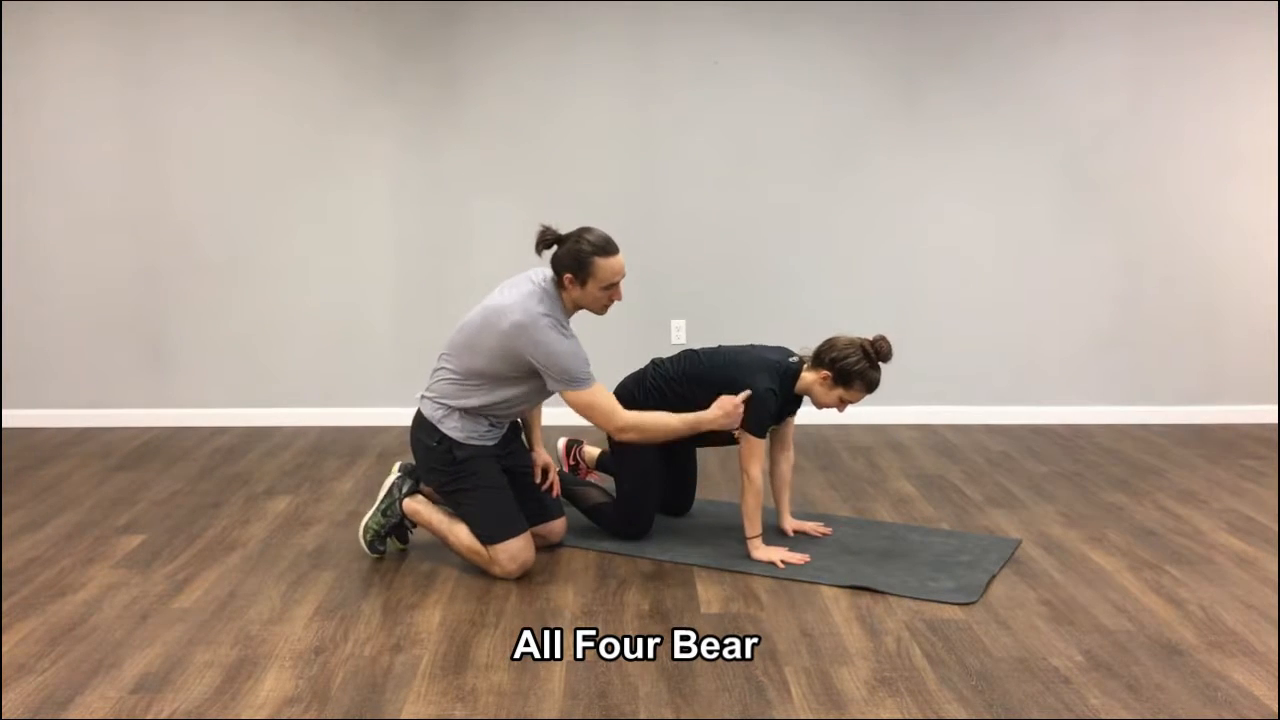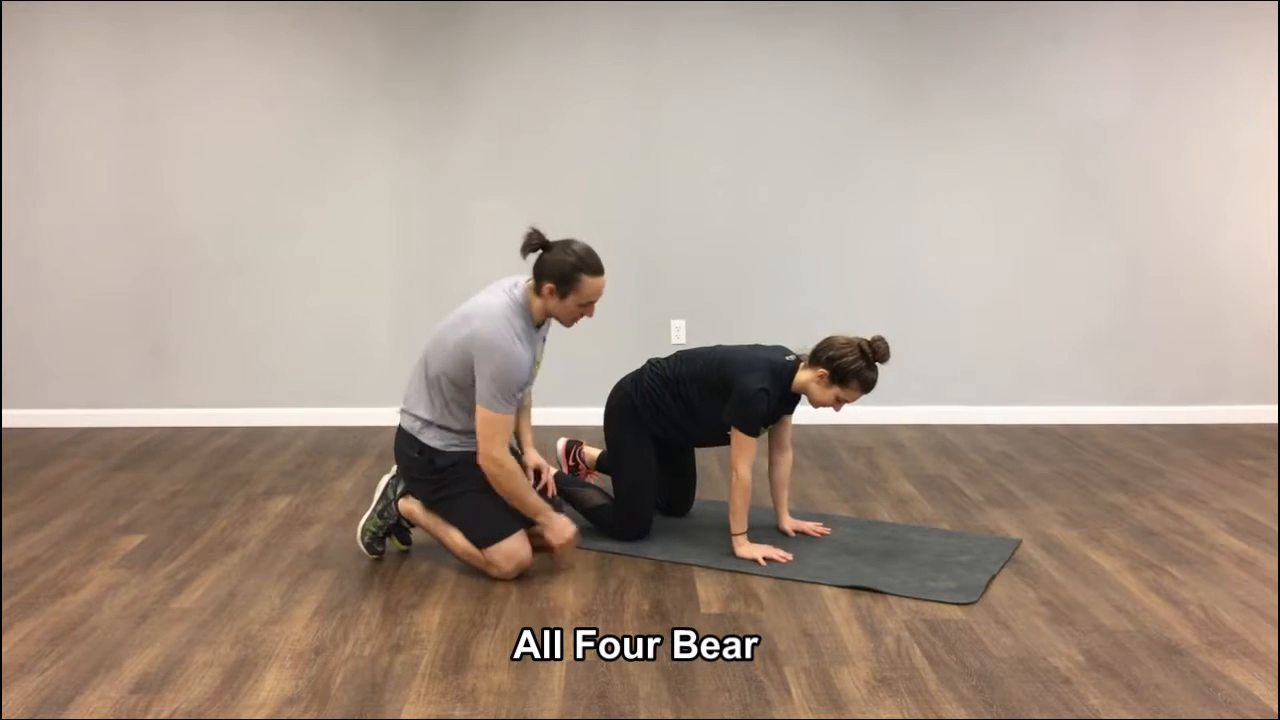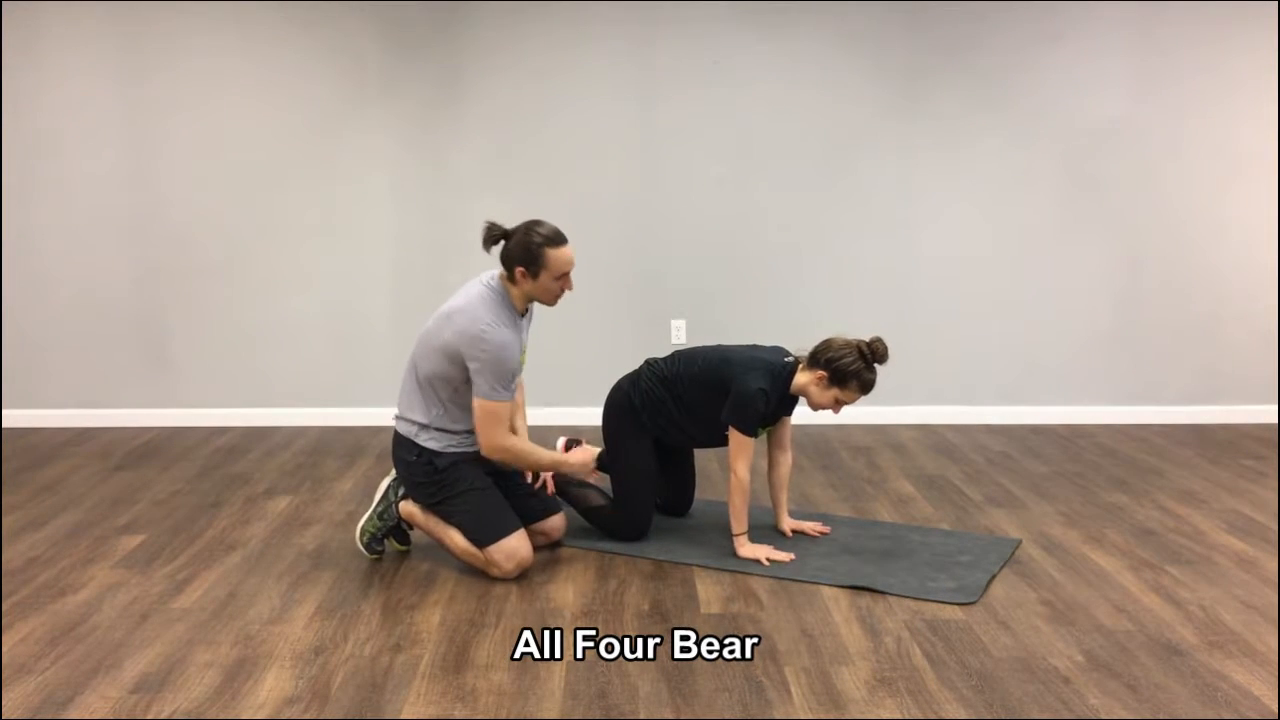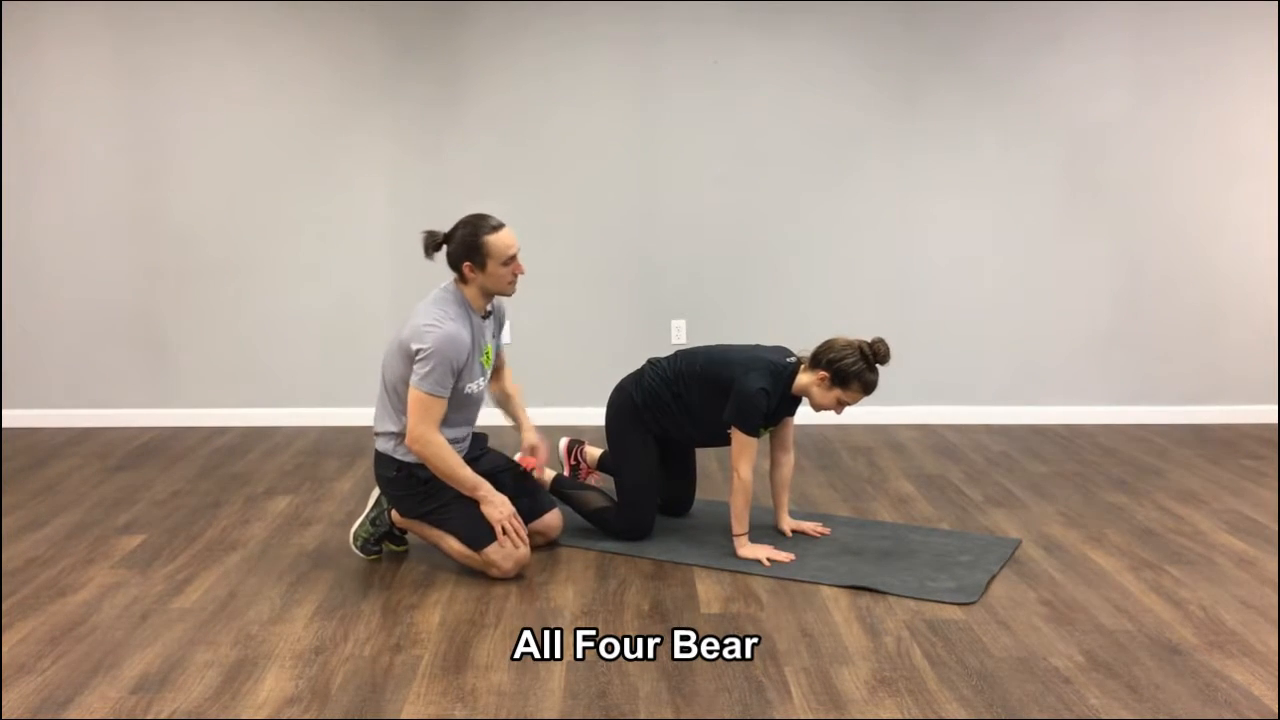
dt=0.7s
person 1, frame 1
left shoulder: (540, 285)
right shoulder: (545, 331)
right elbow: (621, 426)
left wrist: (535, 445)
right wrist: (708, 417)
left hip: (494, 428)
right hip: (450, 438)
left knee: (550, 531)
right knee: (513, 561)
left ankle: (430, 487)
right ankle: (408, 504)
person 1, frame 2
left shoulder: (529, 299)
right shoulder: (504, 342)
right elbow: (492, 458)
left wrist: (527, 447)
right wrist: (547, 518)
left hip: (477, 435)
right hip: (435, 448)
left knee: (548, 531)
right knee: (510, 560)
left ankle: (431, 495)
right ankle: (405, 505)
person 1, frame 3
left shoulder: (508, 295)
right shoulder: (492, 335)
right elbow: (495, 444)
left wrist: (526, 445)
right wrist: (566, 462)
left hip: (471, 438)
right hip: (432, 451)
left knee: (551, 527)
right knee: (513, 558)
left ankle: (433, 499)
right ankle: (404, 507)
person 1, frame 4
left shoulder: (490, 305)
right shoulder: (444, 332)
left elbow: (497, 374)
right elbow: (420, 439)
left wrist: (525, 425)
right wrist: (486, 495)
left hip: (461, 446)
right hip: (414, 464)
left knee: (548, 525)
right knee: (509, 557)
left ankle: (410, 510)
right ankle: (398, 515)
person 2, frame 1
left shoulder: (793, 375)
right shoulder: (762, 387)
left elbow: (782, 451)
right elbow: (751, 472)
left wrist: (785, 517)
right wrist: (756, 545)
left hip: (670, 416)
right hip: (638, 409)
left knee: (677, 505)
right knee: (633, 525)
left ankle: (582, 455)
person 2, frame 2
left shoulder: (789, 375)
right shoulder: (757, 386)
left elbow: (781, 451)
right elbow: (741, 470)
left wrist: (784, 517)
right wrist: (741, 542)
left hip: (667, 417)
right hip: (634, 410)
left knee: (677, 505)
right knee: (632, 526)
left ankle: (583, 456)
right ankle: (550, 480)
person 2, frame 3
left shoulder: (789, 376)
right shoulder: (756, 386)
left elbow: (781, 453)
right elbow: (739, 470)
left wrist: (783, 517)
right wrist: (742, 543)
left hip: (665, 416)
right hip: (632, 409)
left knee: (677, 506)
right knee: (631, 526)
right ankle: (552, 479)
person 2, frame 4
left shoulder: (790, 376)
right shoulder: (758, 387)
left elbow: (783, 453)
right elbow: (742, 470)
left wrist: (783, 517)
right wrist: (741, 542)
left hip: (666, 417)
right hip: (635, 408)
left knee: (678, 506)
right knee: (635, 525)
left ankle: (583, 455)
right ankle: (546, 478)
